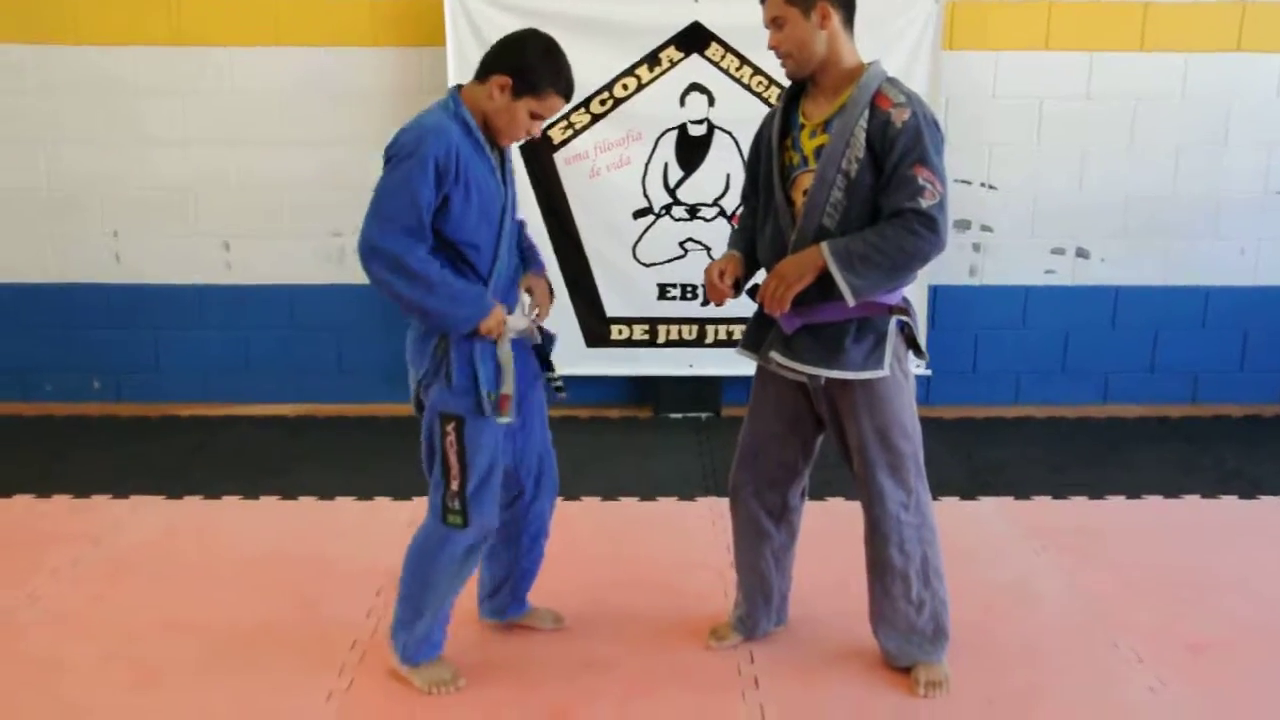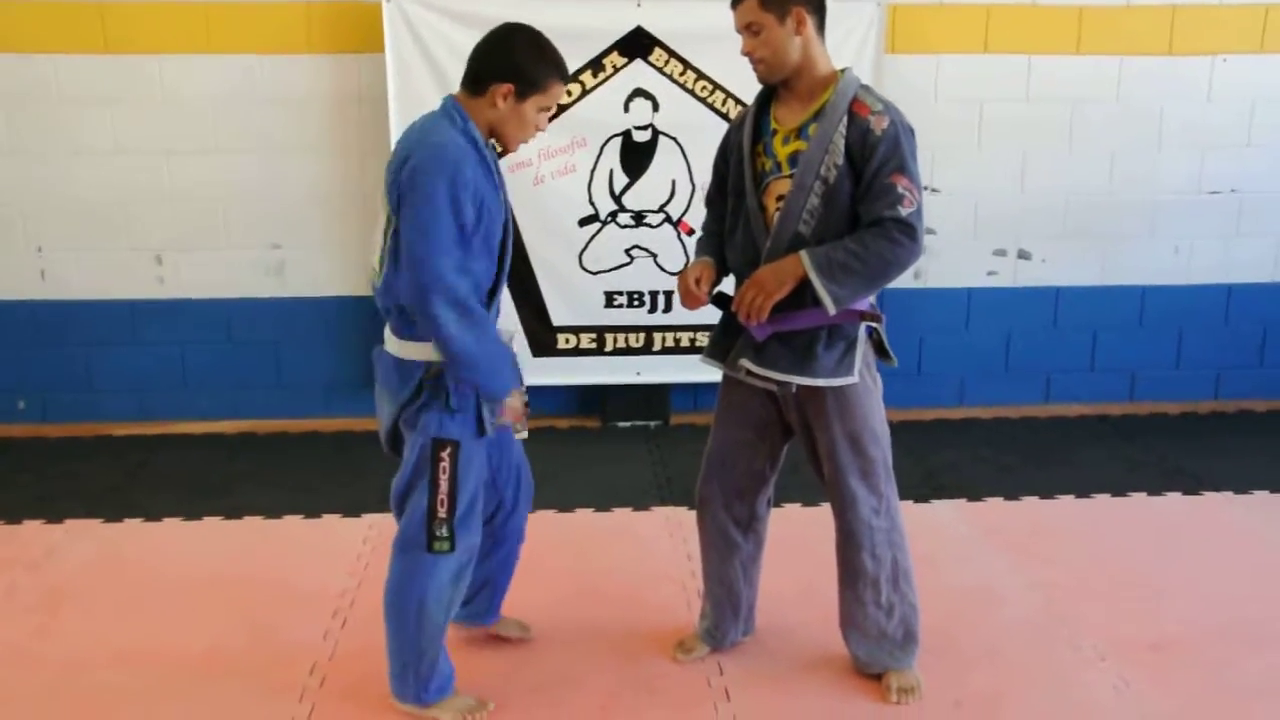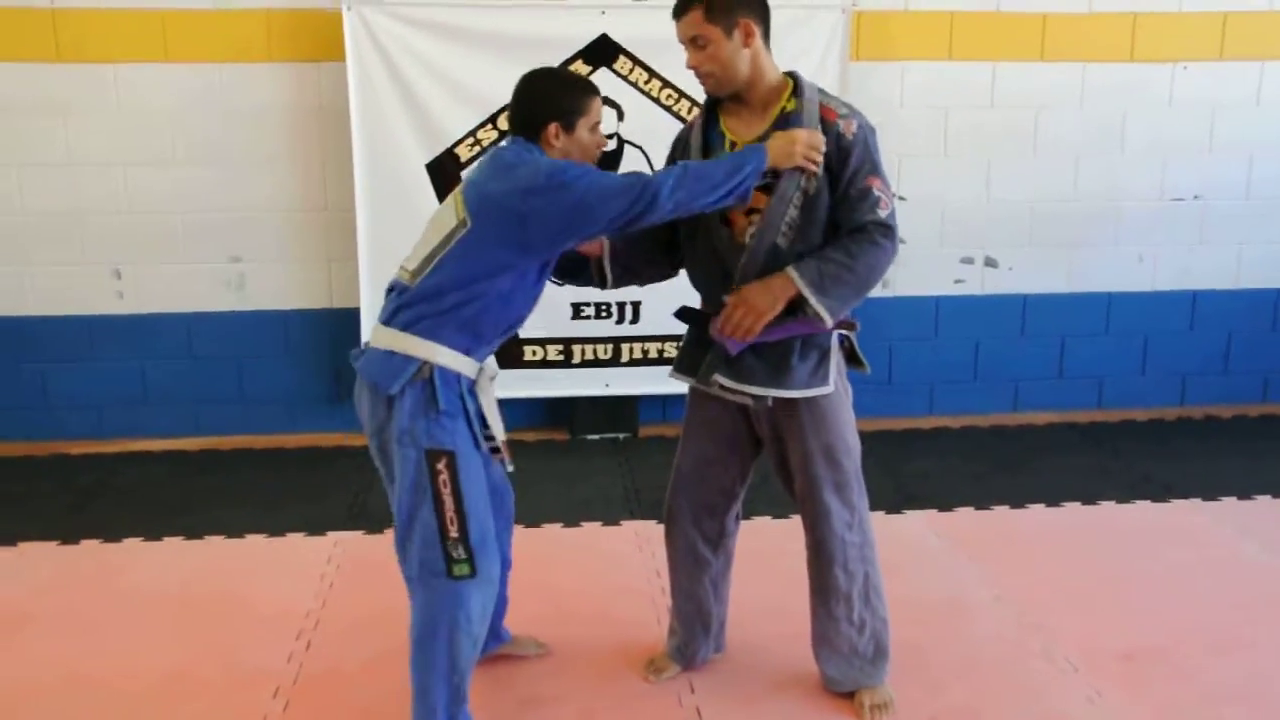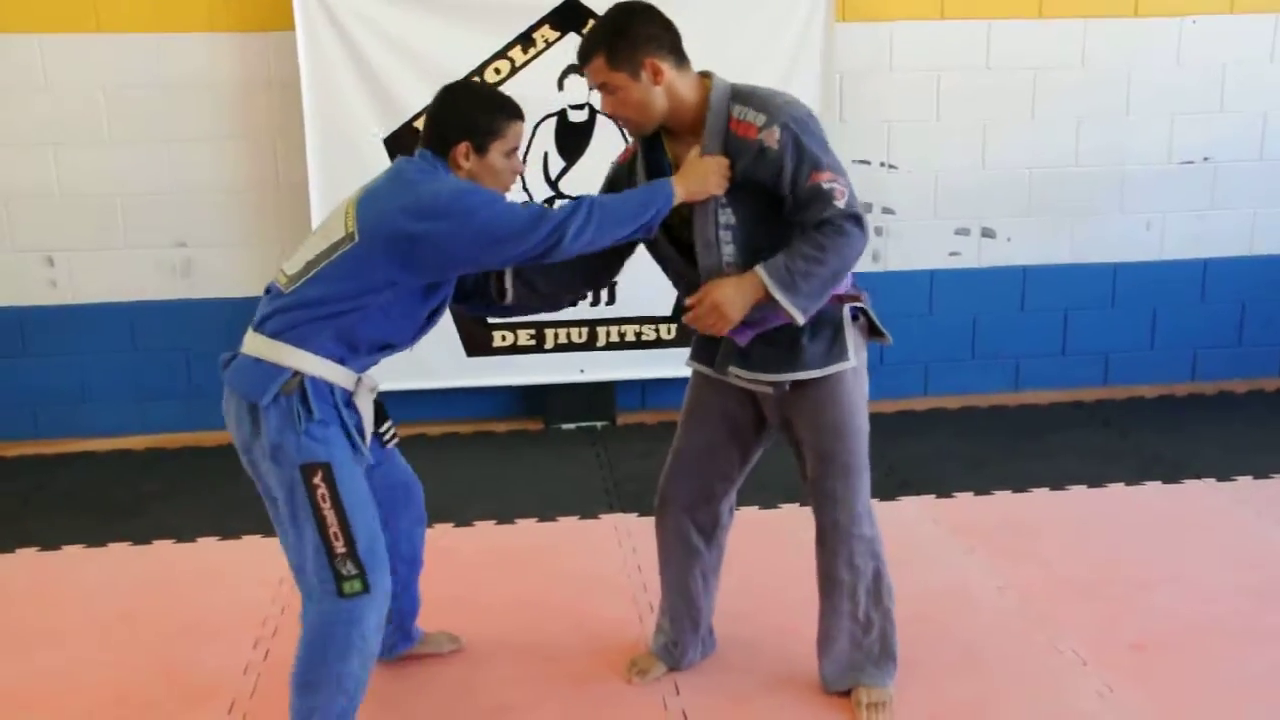
dt=1s
person 1, frame 1
left shoulder: (896, 114)
right shoulder: (782, 118)
left elbow: (922, 228)
left wrist: (819, 258)
right wrist: (738, 256)
left hip: (864, 340)
right hip: (787, 334)
left knee: (893, 498)
right knee: (758, 484)
left ankle: (916, 642)
right ankle: (757, 611)
person 1, frame 2
left shoulder: (871, 122)
right shoulder: (748, 126)
left elbow: (899, 235)
right elbow: (722, 213)
left wrist: (798, 268)
right wrist: (707, 262)
left hip: (833, 348)
right hip: (753, 342)
left knee: (863, 506)
right knee: (725, 494)
left ankle: (886, 648)
right ankle: (724, 621)
person 1, frame 3
left shoulder: (837, 127)
right shoulder: (695, 141)
left elbow: (875, 238)
right elbow: (664, 246)
left wrist: (786, 287)
right wrist: (595, 250)
left hip: (804, 359)
right hip: (720, 356)
left knee: (835, 519)
right knee: (694, 511)
right ankle: (693, 640)
person 1, frame 4
left shoulder: (773, 124)
right shoulder: (641, 160)
left elbow: (842, 228)
right elbow: (587, 259)
left wrist: (752, 287)
right wrist: (492, 276)
left hip: (814, 342)
right hip: (728, 351)
left knee: (843, 513)
right knee: (686, 500)
right ankle: (681, 640)
person 2, frame 1
left shoulder: (491, 141)
right shoulder: (431, 143)
right elbow: (384, 248)
left wrist: (532, 270)
right wrist: (471, 311)
left hip: (509, 345)
right hip: (460, 355)
left knee: (531, 484)
right knee: (465, 513)
left ankle: (505, 602)
right ankle: (414, 645)
person 2, frame 2
left shoulder: (461, 142)
right shoulder: (442, 157)
right elbow: (433, 287)
left wrist: (492, 370)
right wrist: (495, 378)
left hip: (466, 364)
right hip: (440, 376)
left knee: (507, 491)
right knee: (440, 536)
left ankle: (478, 608)
person 2, frame 3
left shoulder: (512, 175)
right shoulder: (536, 183)
right elbow: (651, 196)
left wrist: (587, 251)
right wrist: (767, 157)
left hip: (424, 377)
right hip: (418, 385)
left knee: (490, 509)
right knee: (455, 567)
left ankle: (481, 636)
person 2, frame 4
left shoulder: (415, 194)
right shoulder: (437, 204)
left elbow: (478, 287)
right elbow: (554, 232)
right wrist: (677, 190)
left hip: (313, 388)
right hip: (288, 396)
left knee: (397, 504)
right knee: (354, 580)
left ankle: (391, 637)
